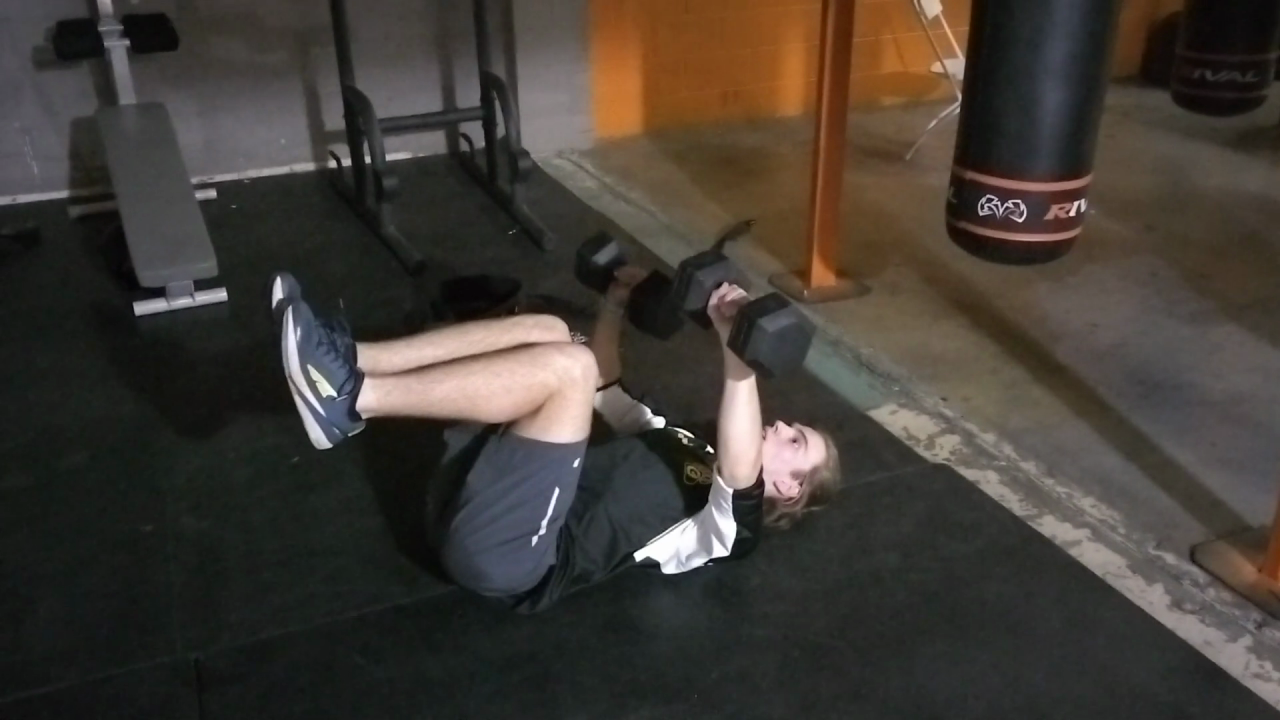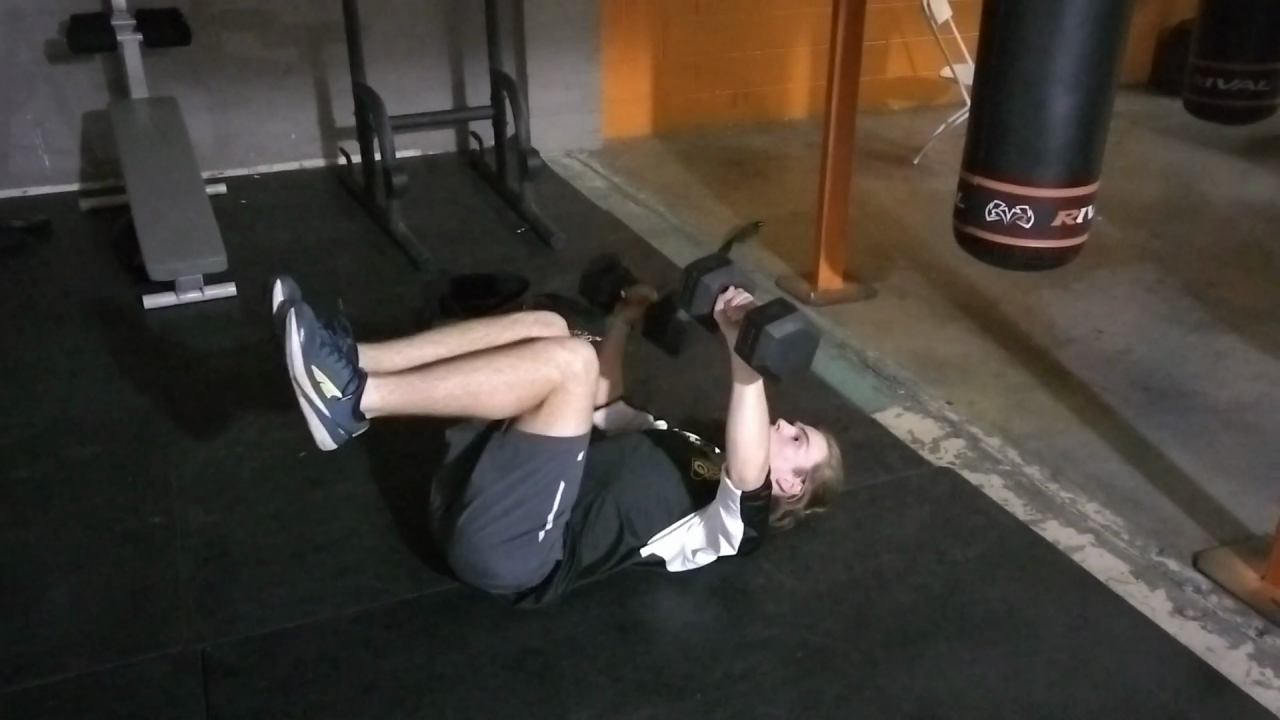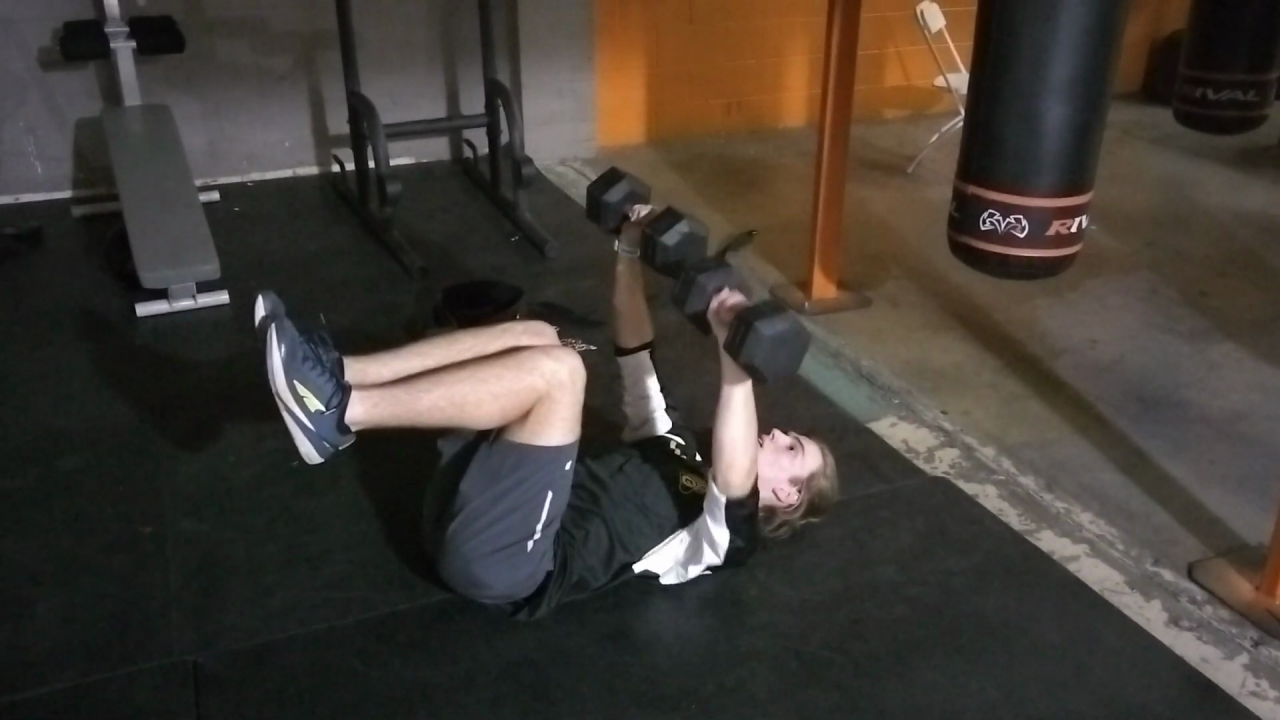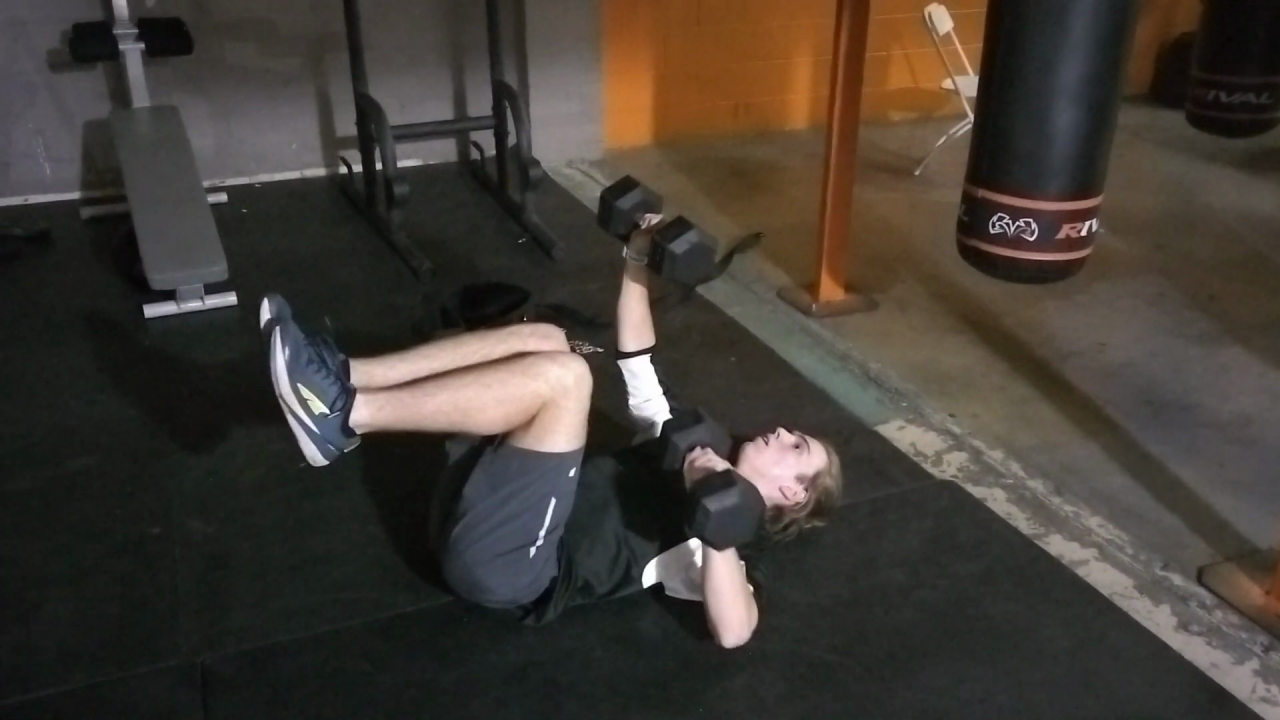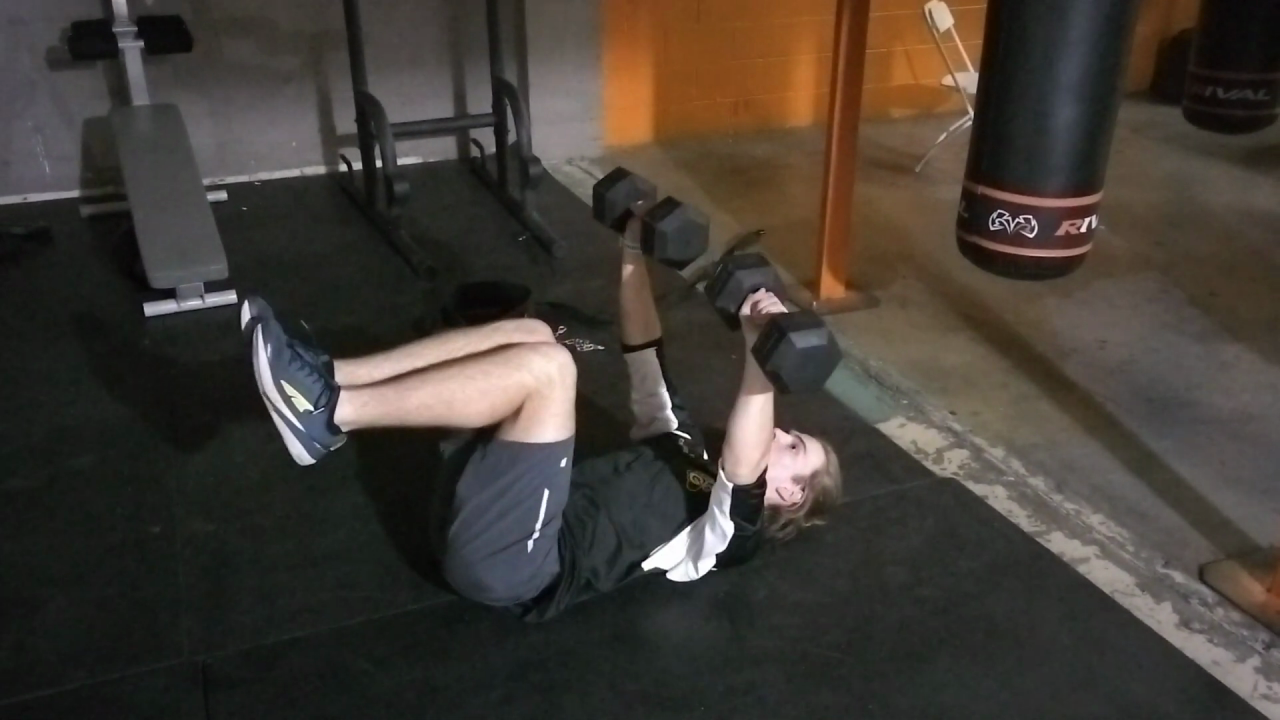
dt=1s
person 1, frame 1
left shoulder: (732, 523)
right shoulder: (676, 443)
left elbow: (740, 471)
right elbow: (605, 391)
left wrist: (738, 354)
right wrist: (614, 306)
left hip: (505, 547)
right hip: (472, 495)
left knee: (565, 365)
right knee: (545, 330)
left ankle: (351, 403)
right ankle: (348, 360)
person 1, frame 2
left shoulder: (736, 520)
right shoulder: (687, 446)
left elbow: (746, 473)
right elbow: (602, 409)
left wrist: (744, 356)
right wrist: (621, 324)
left hip: (508, 542)
right hip: (475, 491)
left knee: (569, 360)
right knee: (544, 326)
left ankle: (353, 401)
right ankle: (350, 360)
person 1, frame 3
left shoulder: (729, 536)
right shoulder: (674, 442)
left elbow: (734, 479)
right elbow: (635, 350)
left wrist: (736, 357)
right wrist: (629, 251)
left hip: (501, 555)
right hip: (473, 501)
left knee: (556, 369)
right knee: (534, 335)
left ankle: (339, 415)
right ankle: (336, 373)
person 1, frame 4
left shoulder: (734, 537)
left elbow: (733, 630)
right elbow: (637, 359)
right wrist: (636, 263)
left hip: (503, 560)
right hip: (477, 501)
left knee: (564, 375)
right knee: (544, 340)
left ankle: (343, 417)
right ankle: (342, 376)
person 1, frame 5
left shoulder: (728, 531)
right shoulder: (682, 440)
left elbow: (743, 463)
right elbow: (643, 347)
left wrist: (761, 352)
right wrist: (634, 252)
left hip: (508, 557)
right hip: (479, 505)
left knee: (546, 366)
right knee: (529, 335)
left ankle: (329, 416)
right ankle: (328, 377)
